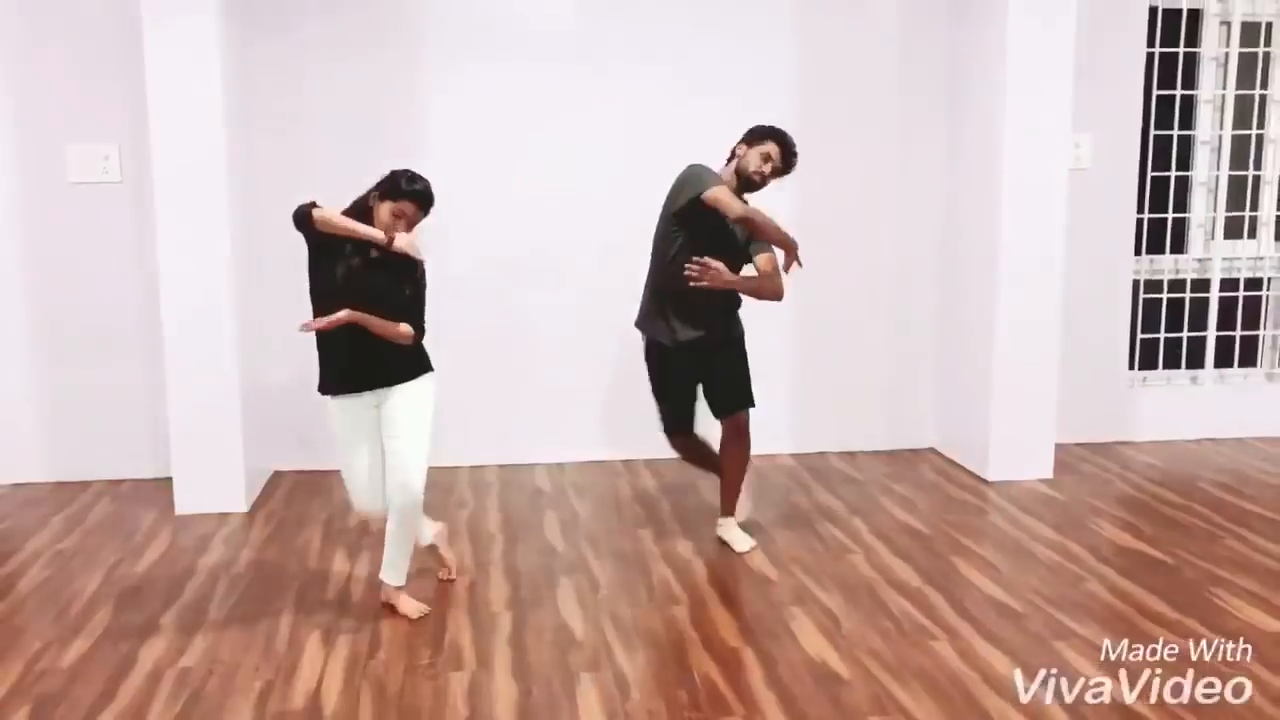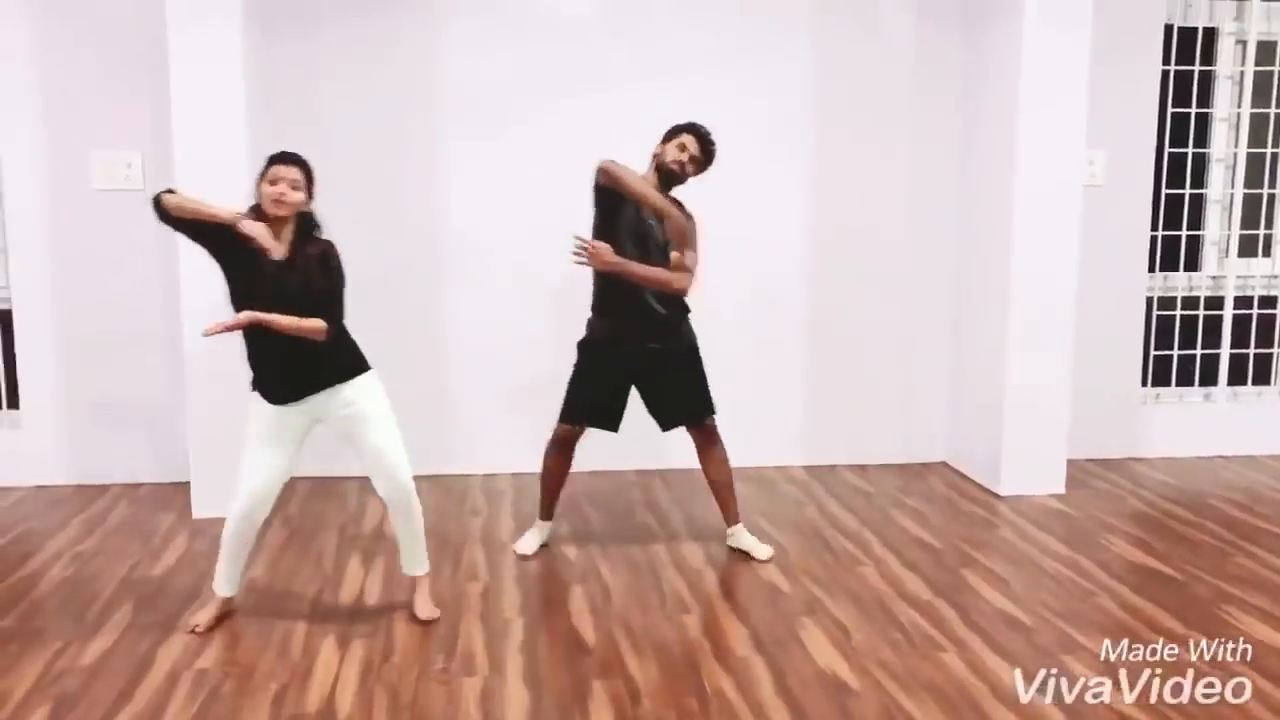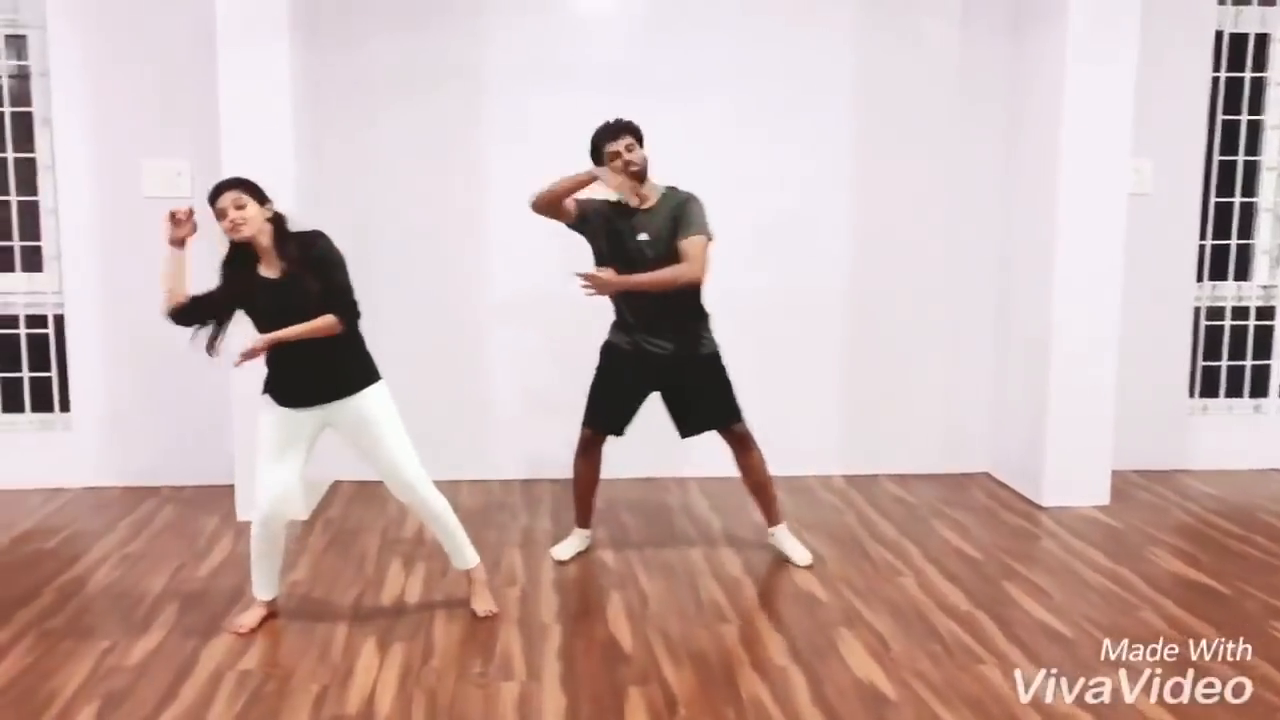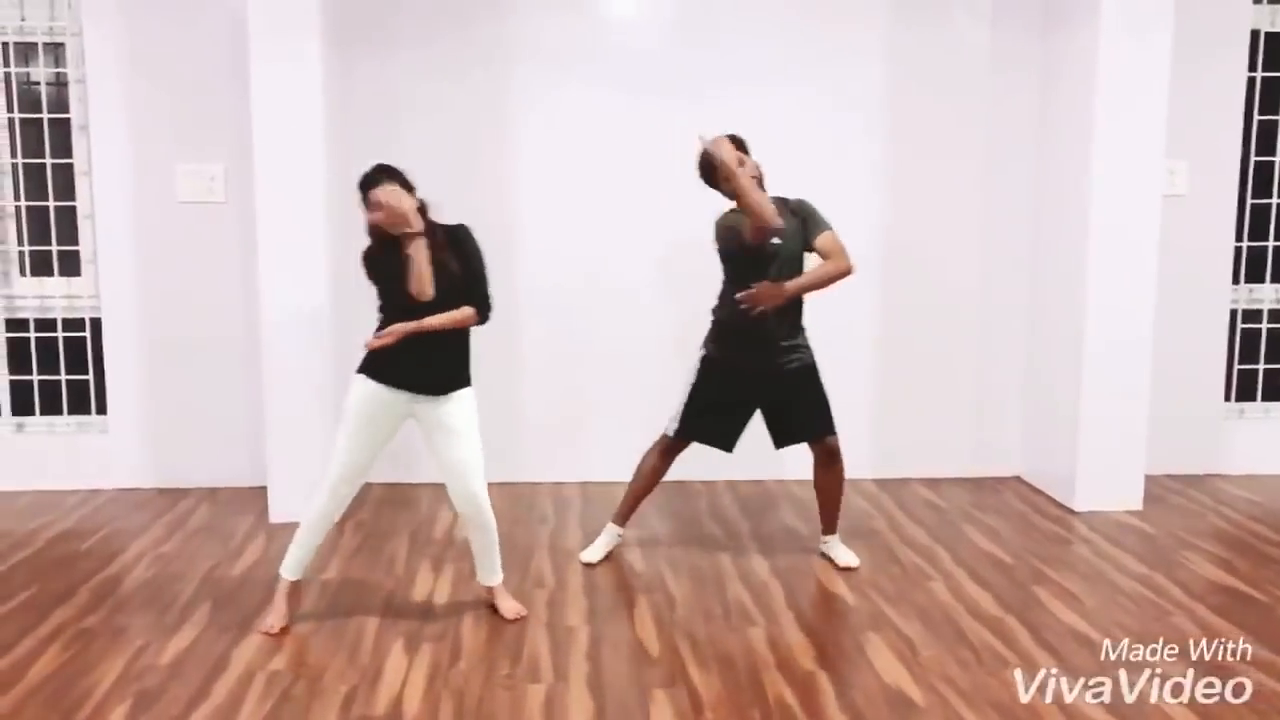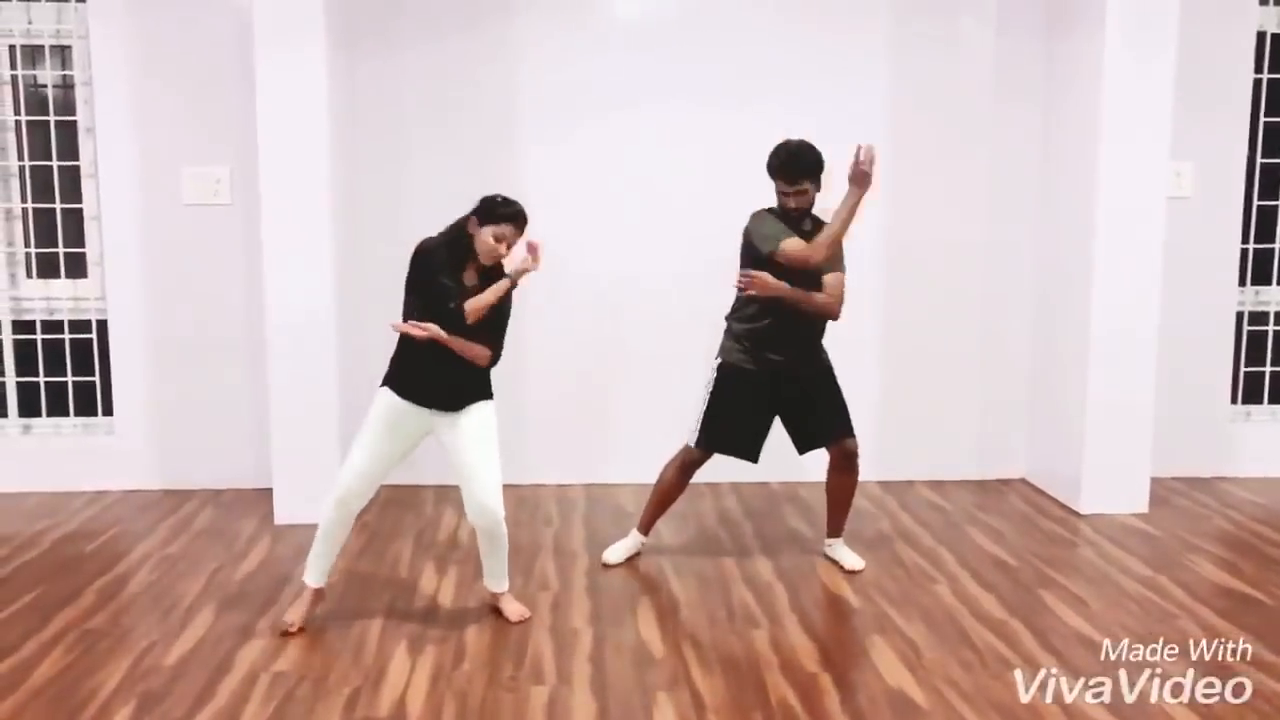
dt=0.4s
person 1, frame 1
left shoulder: (408, 262)
right shoulder: (331, 241)
left elbow: (412, 334)
right elbow: (304, 215)
left wrist: (354, 317)
right wrist: (382, 238)
left hip: (406, 382)
right hip: (346, 387)
left knee: (408, 485)
right knee: (369, 500)
left ankle: (393, 584)
right ankle: (430, 532)
person 1, frame 2
left shoulder: (321, 253)
right shoulder: (231, 244)
left elbow: (325, 327)
right elbow: (165, 204)
left wrist: (255, 318)
right wrist: (240, 221)
left hip: (346, 383)
right hip: (278, 395)
left knee: (397, 481)
right knee: (250, 500)
left ankle: (419, 580)
right ankle: (222, 596)
person 1, frame 3
left shoulder: (313, 248)
right shoulder: (241, 276)
left elbow: (344, 315)
right elbow: (180, 313)
left wrist: (274, 338)
right wrist: (177, 247)
left hip: (354, 390)
right hip: (287, 400)
left knee: (413, 485)
right knee: (270, 504)
left ankle: (475, 573)
right ankle: (265, 599)
person 1, frame 4
left shoulder: (458, 237)
right shoulder: (377, 257)
left elbow: (479, 309)
right elbow: (420, 299)
left wrist: (416, 327)
right wrist: (411, 234)
left hip: (449, 388)
right hip: (383, 382)
left knee: (471, 495)
right knee: (337, 484)
left ankle: (494, 586)
right ankle: (288, 586)
person 1, frame 5
left shoulder: (498, 281)
right shoulder: (432, 254)
left elbow: (487, 355)
right elbow: (461, 314)
left wrist: (441, 335)
right wrist: (507, 280)
left hip: (467, 405)
right hip: (404, 397)
left knee: (486, 506)
right knee: (348, 492)
left ankle: (499, 590)
right ankle: (312, 588)
person 2, frame 1
left shoulder: (753, 224)
right shoulder: (696, 178)
left elbow: (774, 289)
right elbow: (739, 213)
left wrist: (731, 280)
right wrist: (788, 244)
left hip: (719, 331)
right hip: (665, 330)
left knee: (738, 420)
right knee: (679, 434)
left ankle: (728, 519)
right ankle: (729, 476)
person 2, frame 2
left shoulder: (683, 219)
right shoulder: (614, 191)
left elbow: (681, 283)
right elbow: (610, 170)
left wrist: (616, 262)
right wrist: (672, 218)
left hip: (668, 340)
right hip: (608, 336)
left knee: (705, 430)
right knee: (564, 433)
left ankle: (736, 529)
right ankle: (543, 525)
person 2, frame 3
left shoulder: (682, 205)
right shoulder: (601, 214)
left elbow: (693, 270)
right elbow: (540, 203)
left wrist: (622, 283)
right wrist: (594, 175)
left hip: (688, 345)
right hip: (628, 347)
left knee: (737, 433)
right knee: (590, 437)
left ankle: (778, 530)
right ankle: (581, 531)
person 2, frame 4
left shoulder: (800, 211)
right shoulder: (729, 226)
left elbow: (842, 263)
right elbow: (766, 223)
left wrist: (786, 289)
right wrist: (728, 165)
left hip: (789, 355)
right hip: (730, 355)
left knee: (828, 446)
right knee: (671, 443)
left ankle: (829, 538)
right ankle: (614, 530)
person 2, frame 5
left shoulder: (825, 230)
right shoulder: (762, 223)
left elbow: (833, 305)
right elbow: (813, 257)
left wrist: (781, 290)
right wrist: (855, 193)
left hip: (805, 362)
right hip: (745, 362)
left knee: (845, 449)
right knee: (694, 453)
left ankle: (833, 540)
right ankle: (638, 535)
